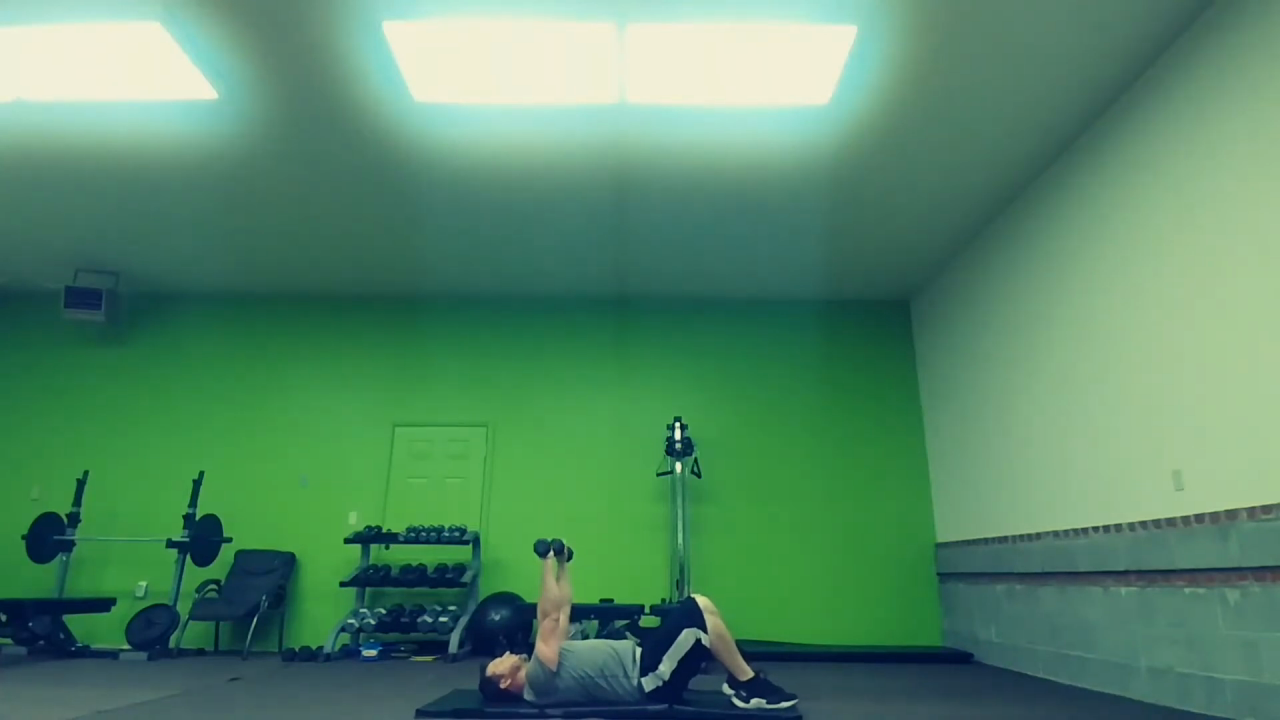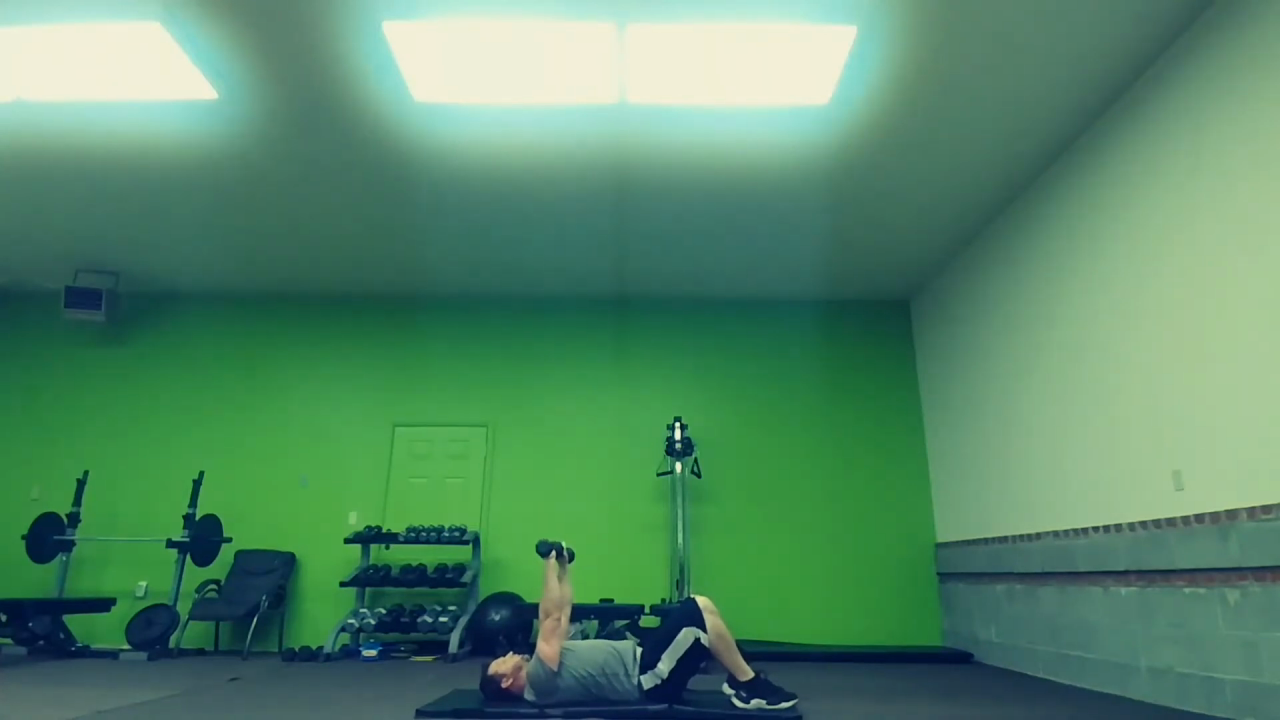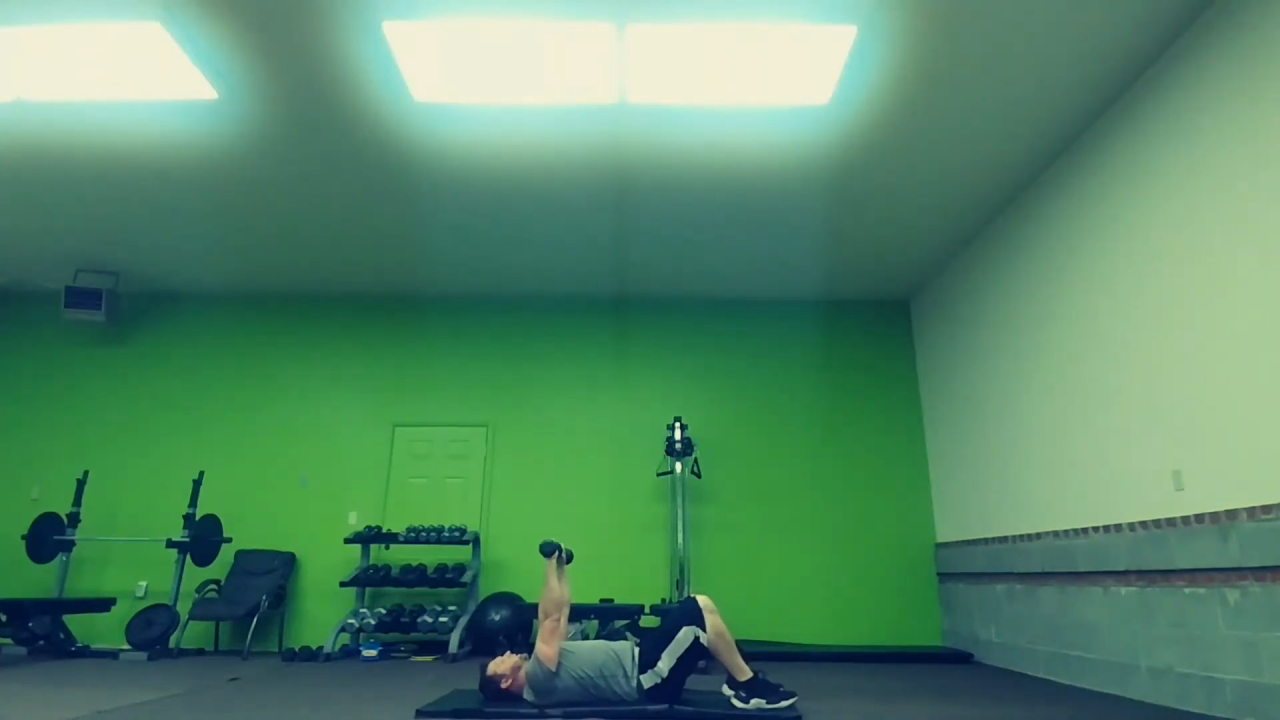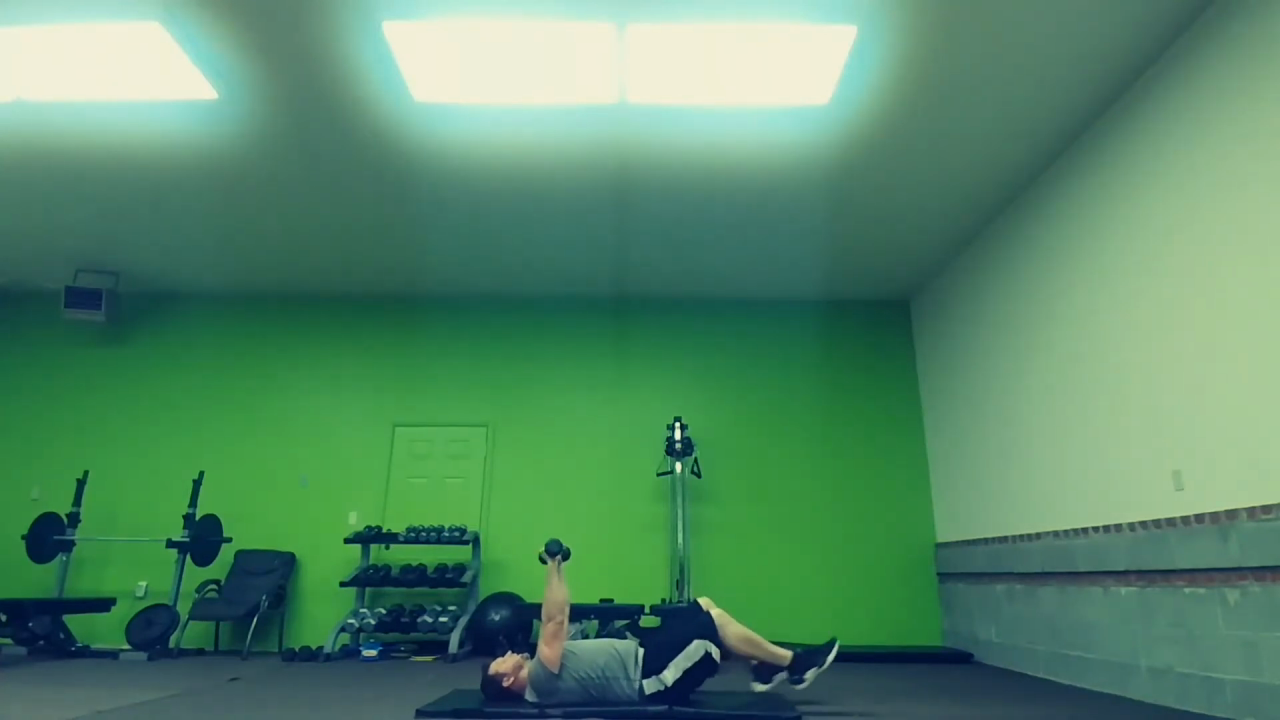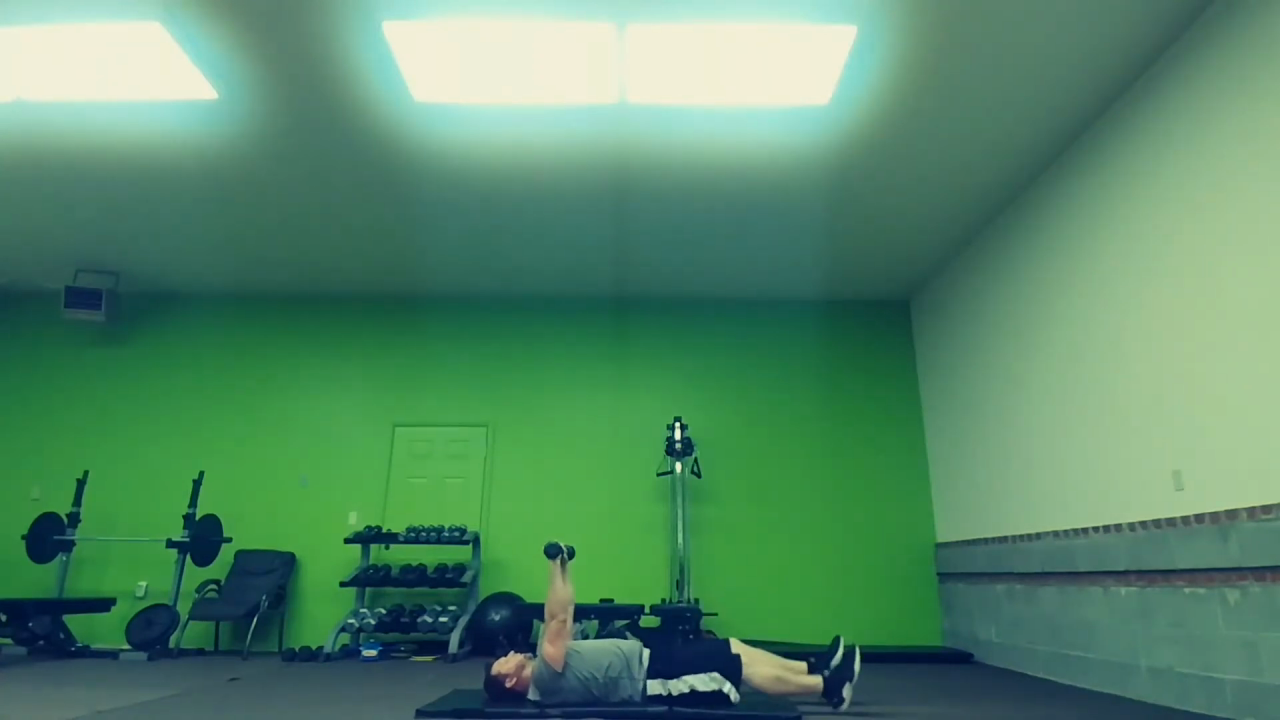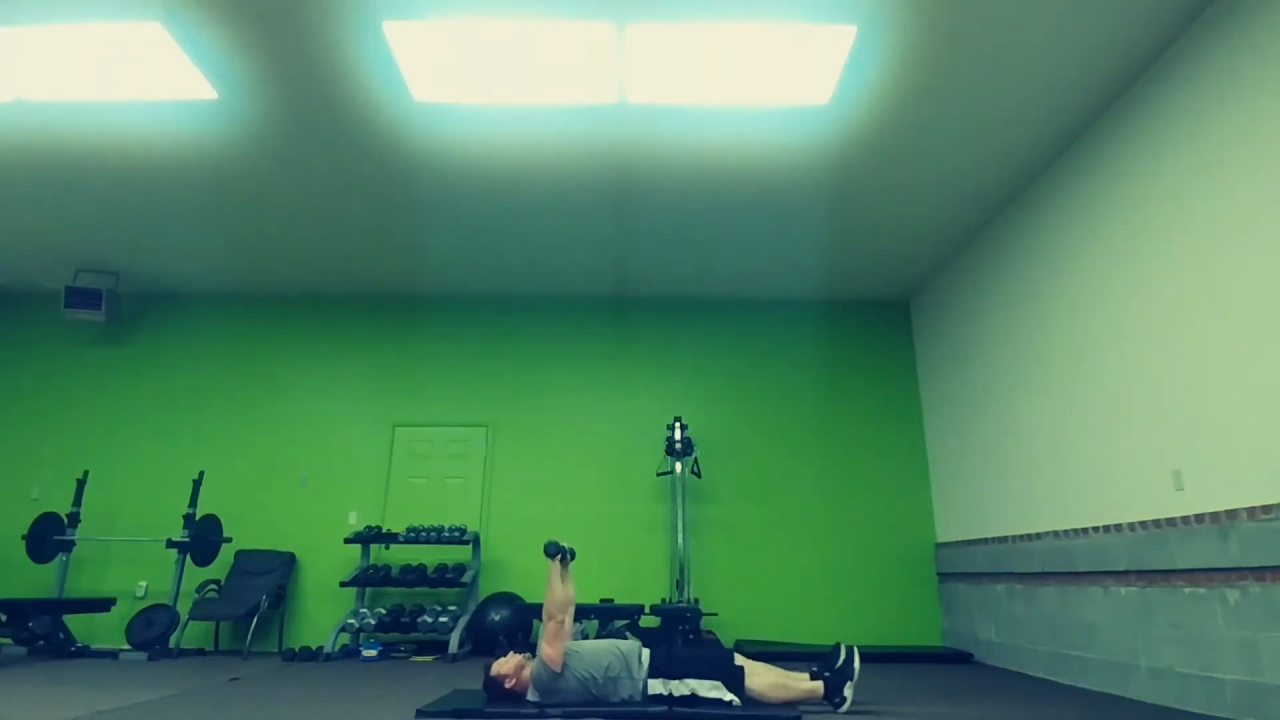
dt=0.5s
person 1, frame 1
left shoulder: (545, 668)
right shoulder: (539, 681)
left elbow: (562, 612)
right elbow: (549, 618)
left wrist: (563, 565)
right wrist: (546, 564)
left hip: (642, 666)
right hip: (648, 680)
left knee: (698, 607)
right knee: (699, 612)
left ankle: (742, 681)
right ankle: (750, 686)
person 1, frame 2
left shoulder: (544, 668)
right shoulder: (540, 680)
left elbow: (563, 614)
right elbow: (551, 618)
left wrist: (563, 567)
right wrist: (549, 565)
left hip: (642, 664)
right hip: (647, 679)
left knee: (699, 606)
right knee: (699, 611)
left ankle: (741, 681)
right ankle: (750, 687)
person 1, frame 3
left shoulder: (541, 672)
right shoulder: (539, 680)
left elbow: (561, 616)
right elbow: (550, 619)
left wrist: (561, 568)
right wrist: (550, 565)
left hip: (640, 664)
right hip: (645, 679)
left knee: (698, 608)
right knee: (700, 609)
left ankle: (741, 681)
right ankle: (748, 687)
person 1, frame 4
left shoulder: (541, 674)
right shoulder: (541, 680)
left elbow: (558, 620)
right elbow: (554, 621)
left wrist: (559, 567)
right wrist: (553, 567)
left hip: (642, 659)
right hip: (647, 680)
left knee: (704, 607)
right knee: (712, 621)
left ankle: (766, 667)
right ankle: (794, 664)
person 1, frame 5
left shoulder: (548, 671)
right shoulder: (545, 679)
left elbow: (565, 615)
right elbow: (556, 619)
left wrist: (564, 568)
right wrist: (554, 566)
left hip: (648, 663)
right hip: (649, 682)
left knee: (734, 650)
right knee: (741, 669)
left ankle: (813, 670)
right ankle: (830, 687)
person 1, frame 6
left shoulder: (545, 670)
right shoulder: (544, 679)
left elbow: (566, 615)
right elbow: (555, 620)
left wrist: (566, 568)
right wrist: (554, 566)
left hip: (647, 661)
right hip: (648, 681)
left knee: (736, 664)
right knee: (741, 678)
left ankle: (817, 677)
right ankle: (830, 690)
